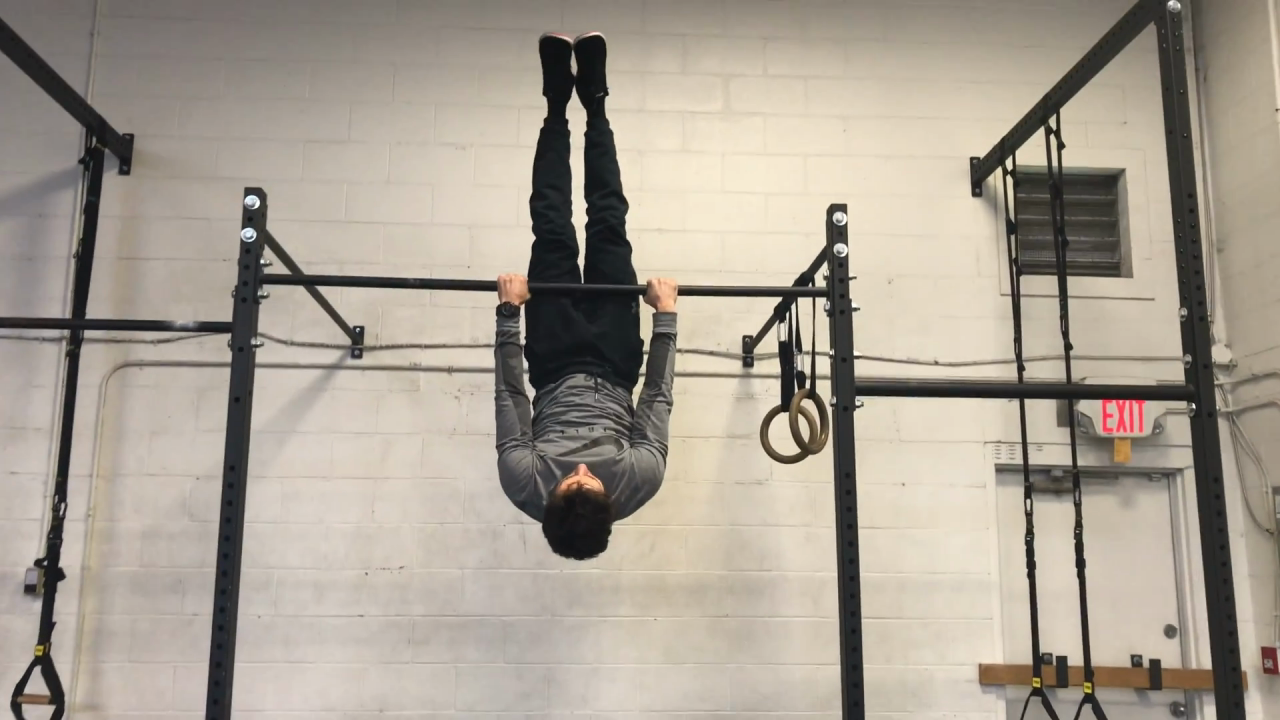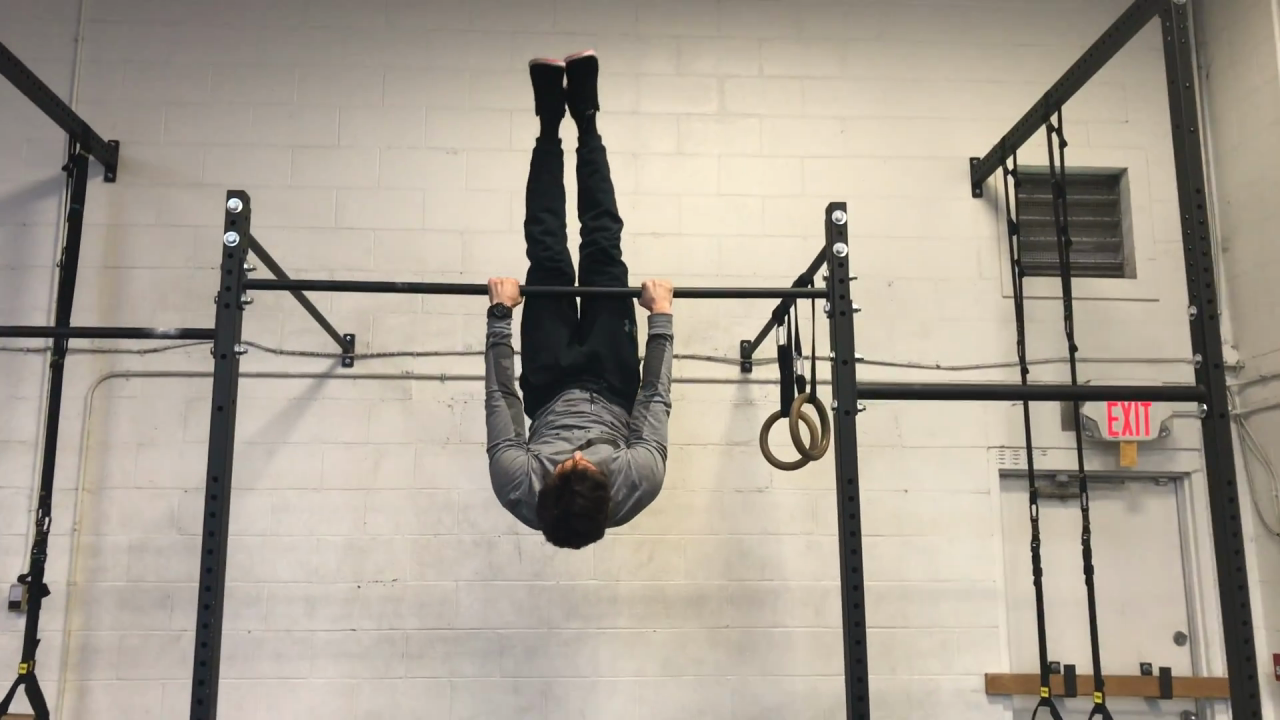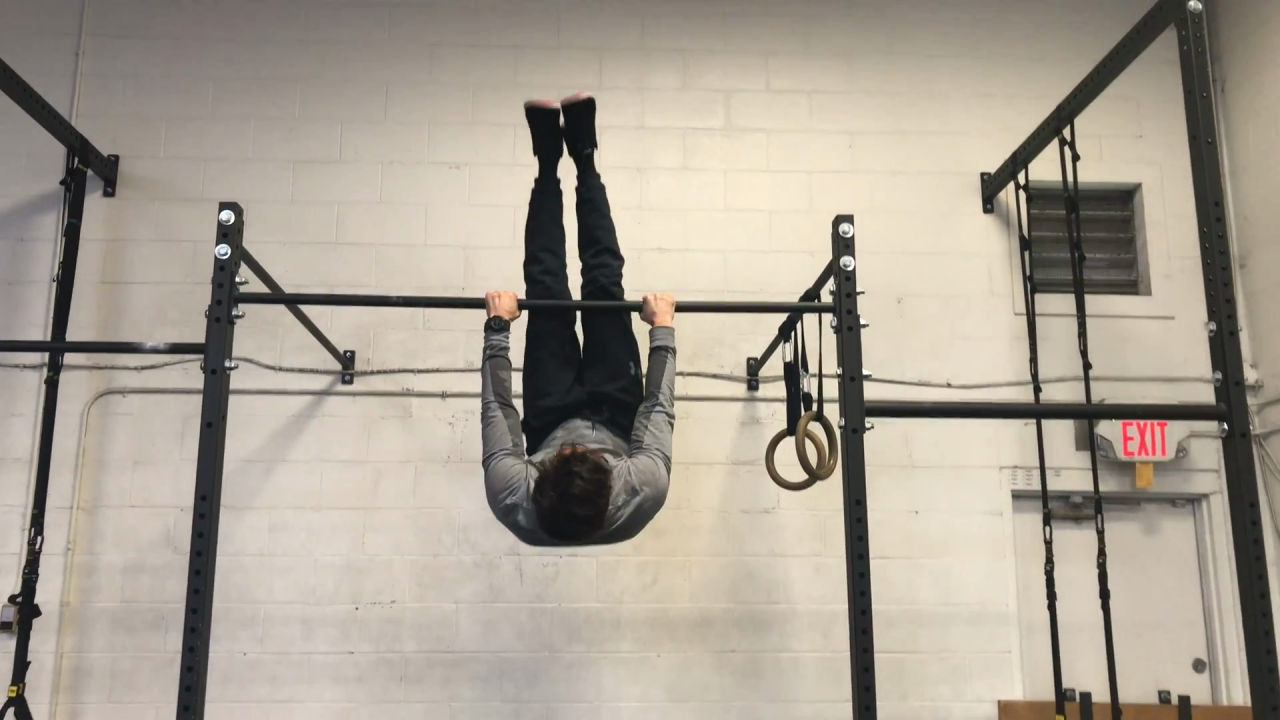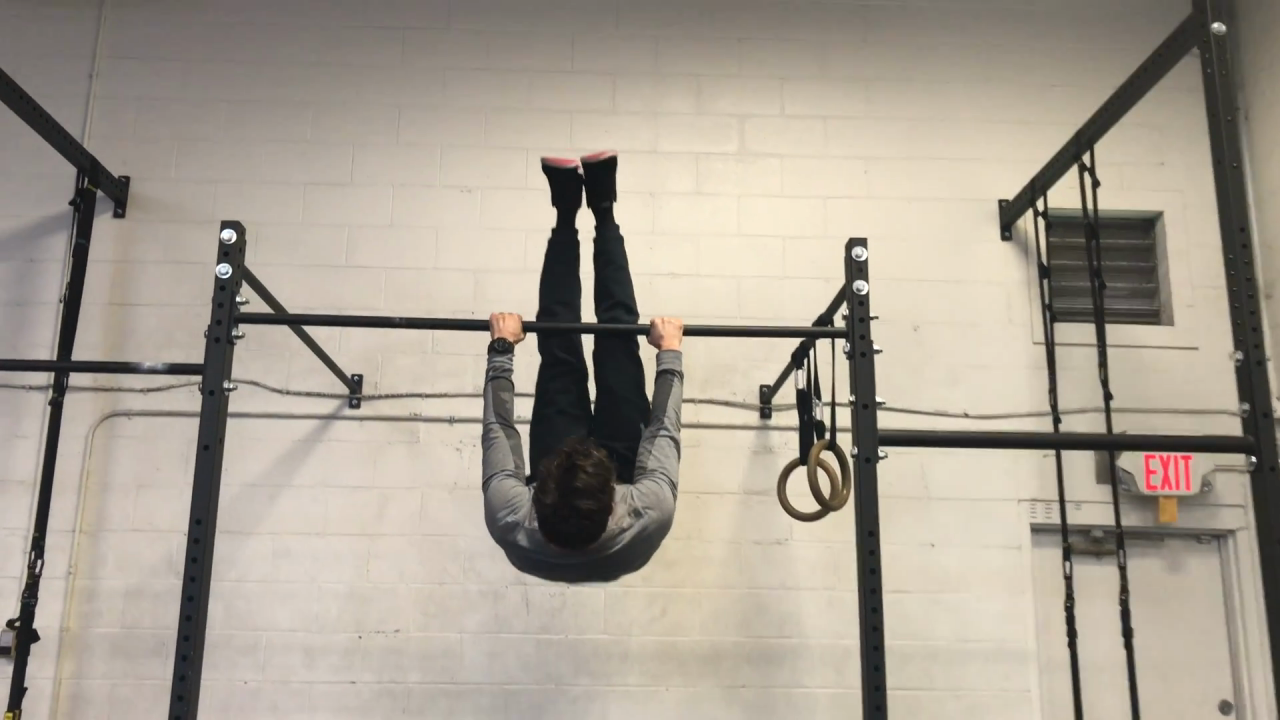
dt=0.3s
person 1, frame 1
left shoulder: (525, 487)
right shoulder: (639, 483)
left elbow: (510, 394)
right elbow: (658, 397)
left wrist: (509, 313)
right wrist: (665, 316)
left hip: (556, 370)
right hip: (611, 371)
left knee: (554, 238)
right knee: (606, 233)
left ankle: (560, 105)
right ankle: (592, 103)
person 1, frame 2
left shoulder: (519, 493)
right shoulder: (638, 488)
left elbow: (500, 396)
right elbow: (656, 397)
left wrist: (500, 314)
right wrist: (661, 318)
left hip: (551, 393)
right hip: (610, 393)
left knee: (548, 265)
right knee: (603, 261)
left ankle: (552, 124)
right ankle: (585, 121)
person 1, frame 3
left shoulder: (514, 505)
right shoulder: (640, 499)
left elbow: (496, 408)
right elbow: (658, 408)
left wrist: (498, 328)
right wrist: (662, 332)
left hip: (550, 423)
right hip: (614, 423)
left knee: (548, 301)
right knee: (605, 294)
left ankle: (550, 163)
right ankle: (583, 158)
person 1, frame 4
left shoulder: (515, 532)
right shoulder: (644, 526)
left elbow: (498, 429)
right elbow: (664, 432)
left wrist: (501, 350)
right wrist: (670, 355)
right hip: (620, 465)
left knee: (559, 356)
right knee: (618, 349)
left ankle: (567, 214)
right ankle: (602, 210)
